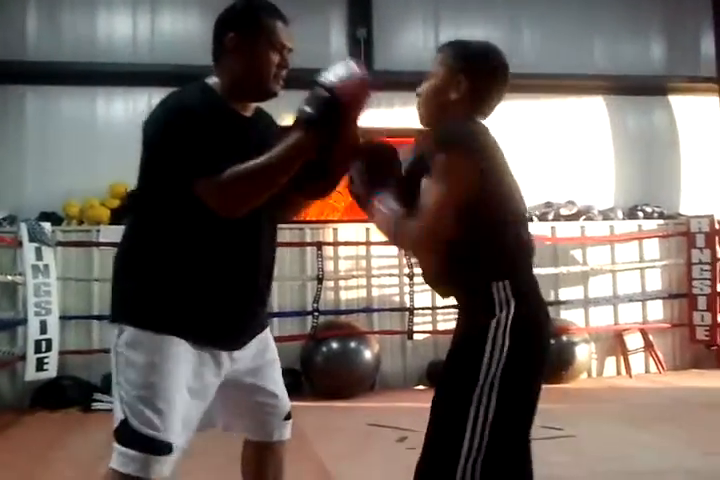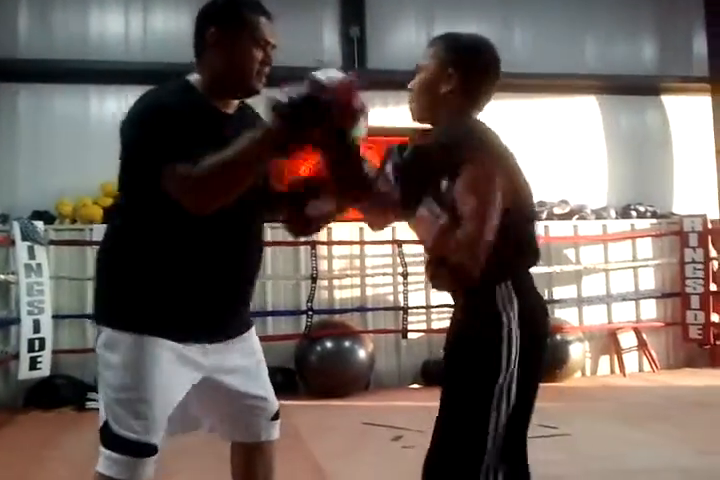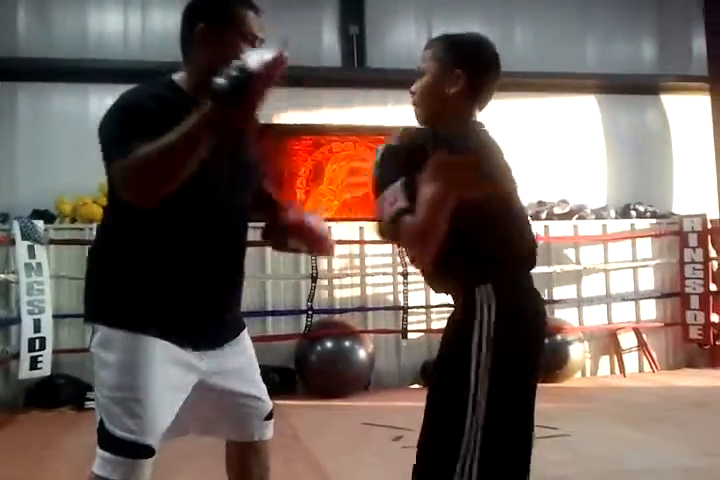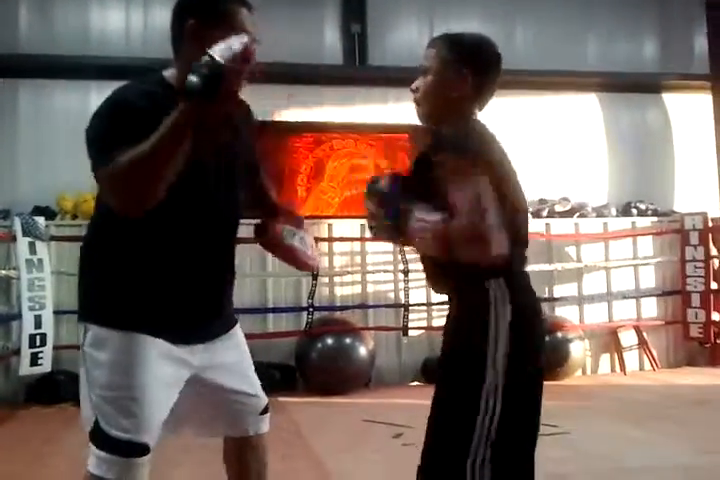
dt=0.1s
person 1, frame 1
left shoulder: (263, 125)
right shoulder: (183, 113)
left elbow: (275, 204)
right elbow: (227, 198)
left wrist: (320, 162)
right wrist: (307, 132)
left hip: (240, 319)
right hip: (164, 318)
left knee: (271, 427)
person 1, frame 2
left shoulder: (248, 119)
right shoulder: (161, 111)
right elbow: (199, 194)
left wrist: (300, 204)
right wrist: (283, 126)
left hip: (226, 319)
right hip: (149, 319)
left knee: (259, 428)
person 1, frame 3
left shoulder: (233, 114)
right shoulder: (140, 109)
right elbow: (140, 188)
left wrist: (285, 218)
right wrist: (216, 111)
left hip: (217, 319)
right hip: (141, 321)
left knee: (253, 427)
person 1, frame 4
left shoulder: (235, 113)
right shoulder: (130, 107)
left elbow: (251, 186)
right elbow: (126, 195)
left wrist: (279, 222)
right wrist: (193, 107)
left hip: (212, 317)
right hip: (133, 319)
left knee: (250, 423)
person 2, frame 1
left shoulder: (458, 148)
right shoulder: (466, 148)
left elbow: (422, 241)
right elbow: (436, 238)
left wrist: (379, 197)
right wrist: (396, 200)
left hip: (498, 315)
right hip: (497, 313)
person 2, frame 2
left shoulder: (477, 150)
right shoulder: (447, 144)
left elbow: (469, 254)
right elbow: (380, 216)
left wrist: (417, 204)
left hip: (498, 315)
right hip: (482, 312)
person 2, frame 3
left shoulder: (452, 148)
right shoulder: (463, 146)
left elbow: (422, 248)
left wrist: (392, 190)
right wrist: (396, 190)
left hip: (491, 314)
right hip: (492, 310)
person 2, frame 4
left shoulder: (458, 150)
right shoulder: (453, 146)
left elbow: (486, 243)
left wrist: (408, 216)
right wrist: (391, 204)
left hip: (493, 313)
right hip: (475, 308)
